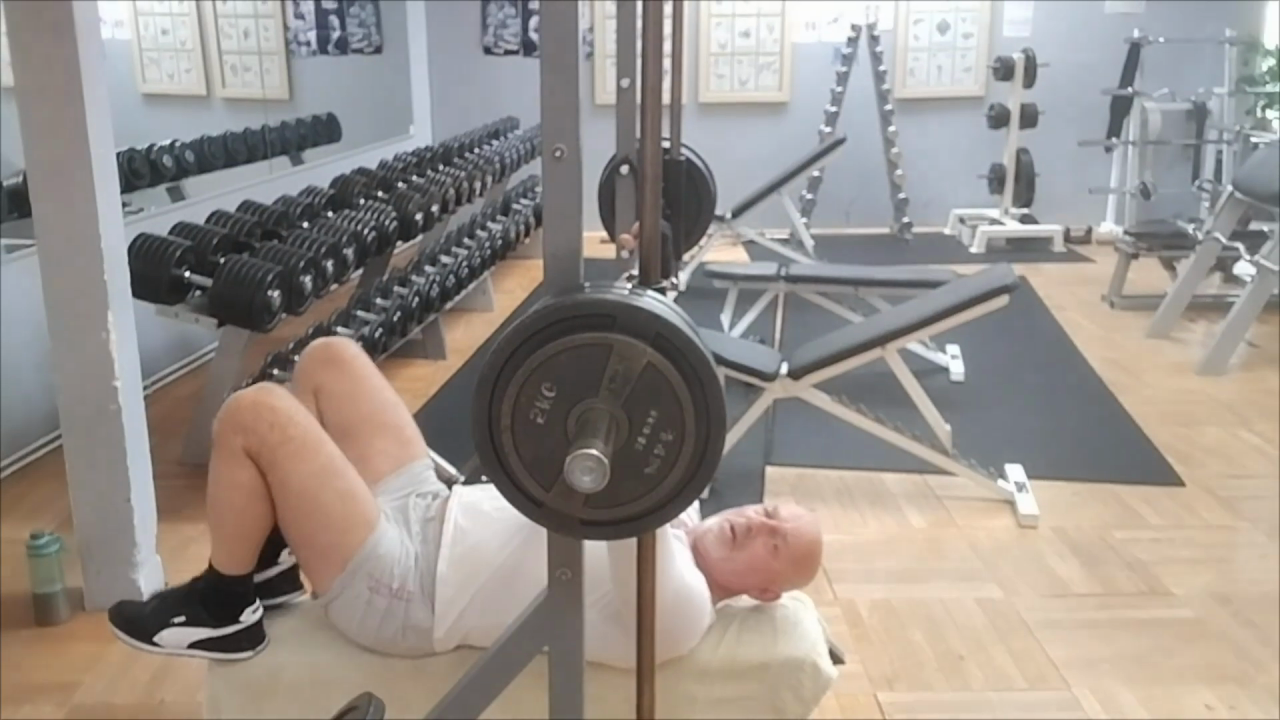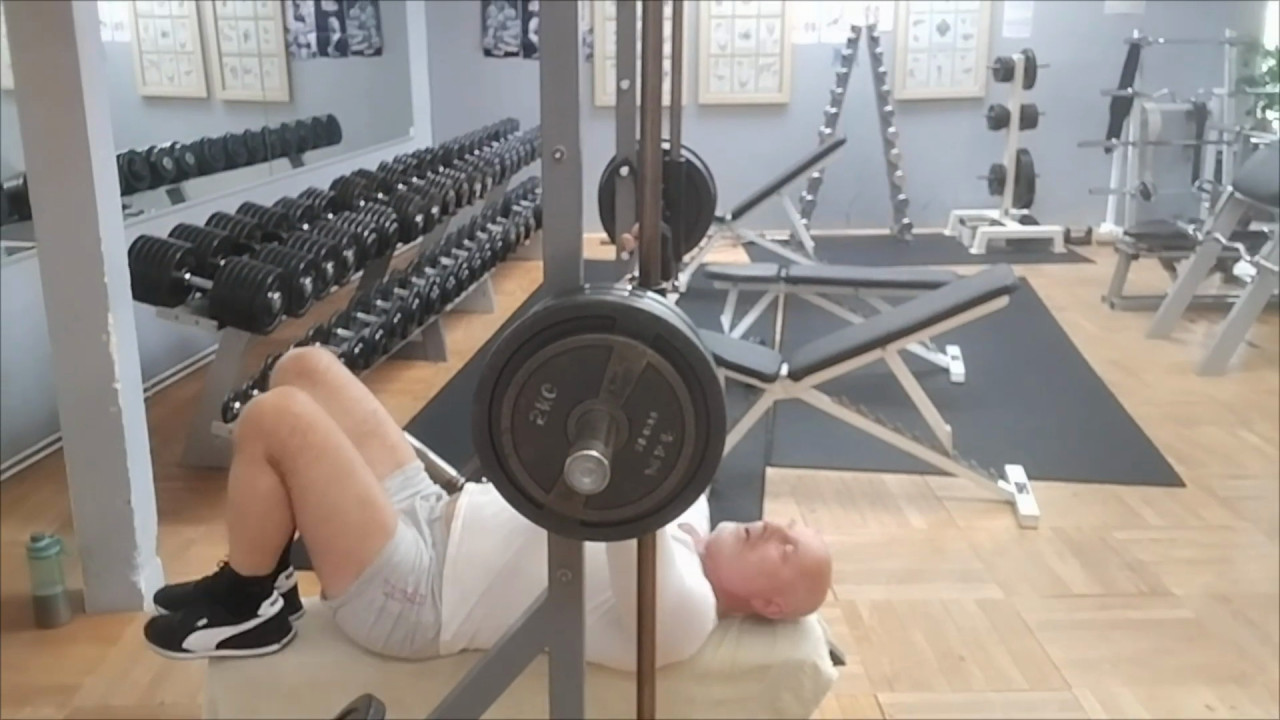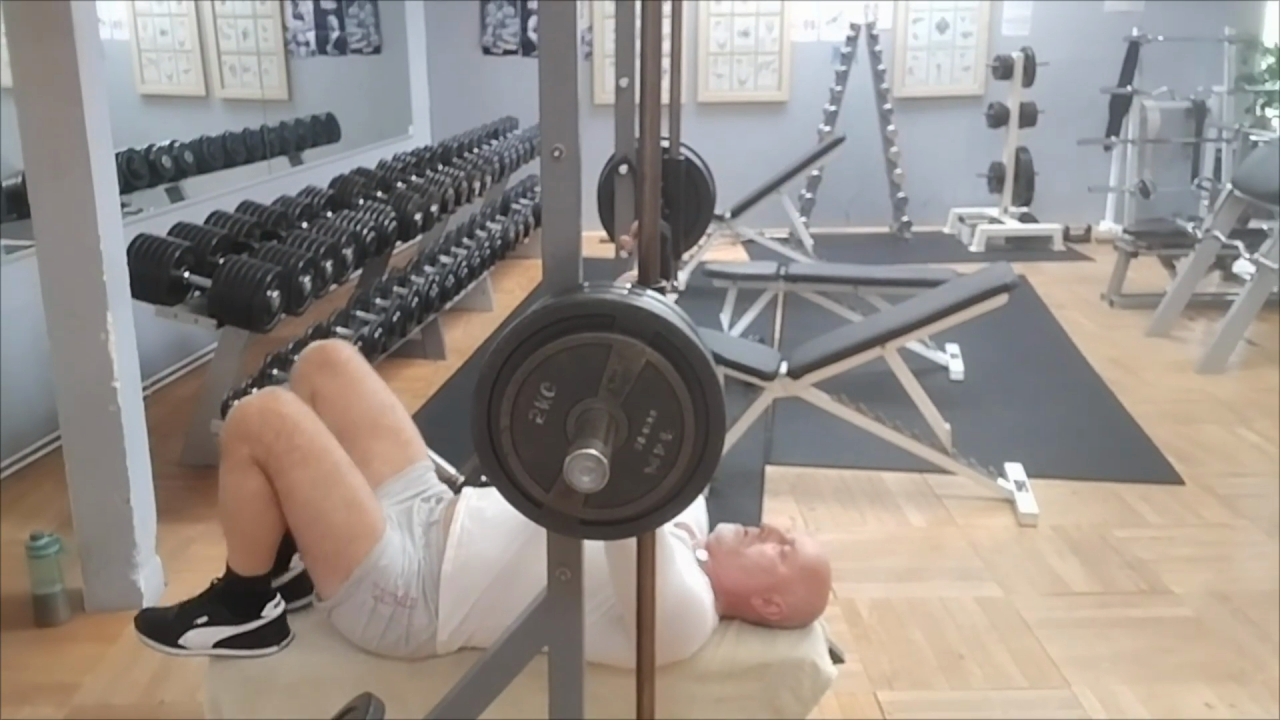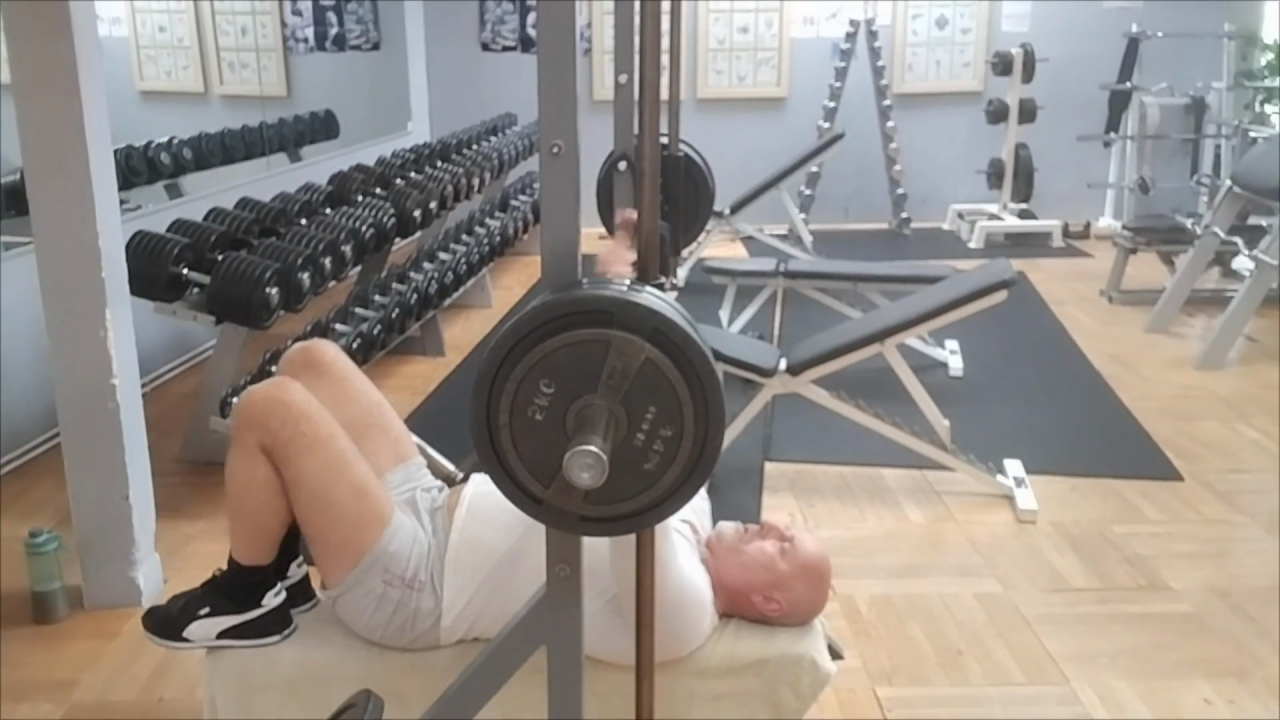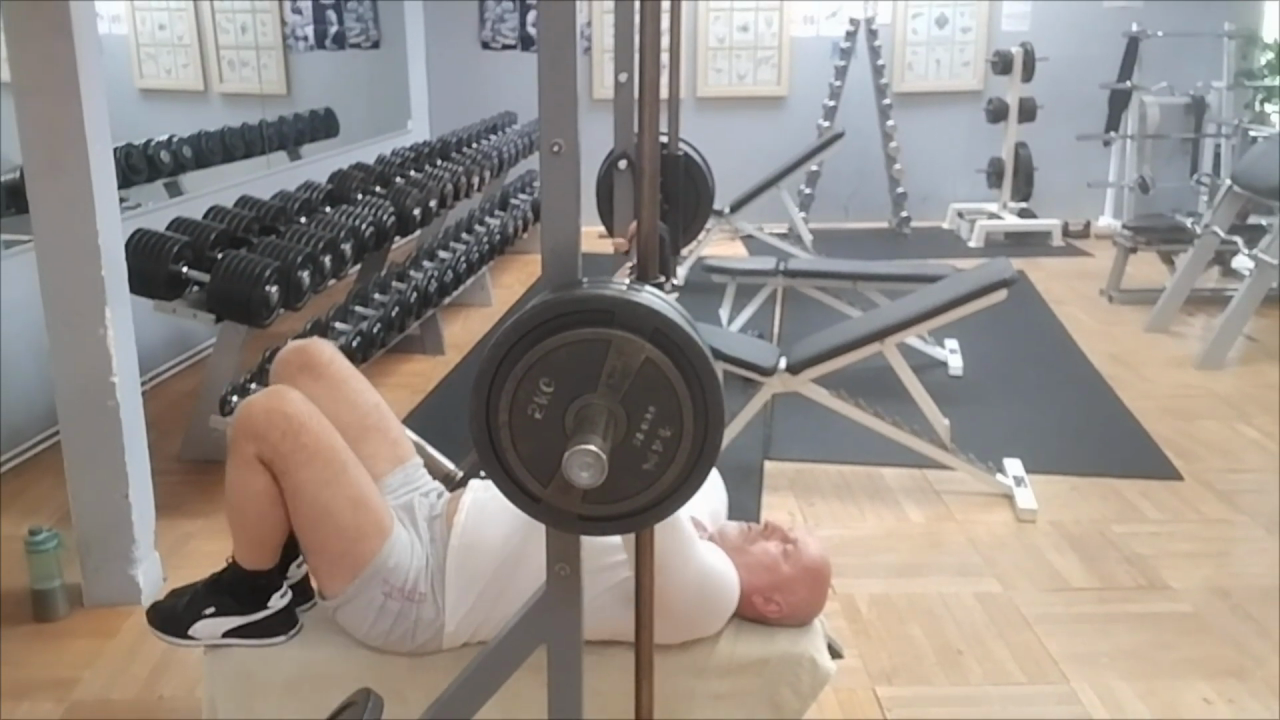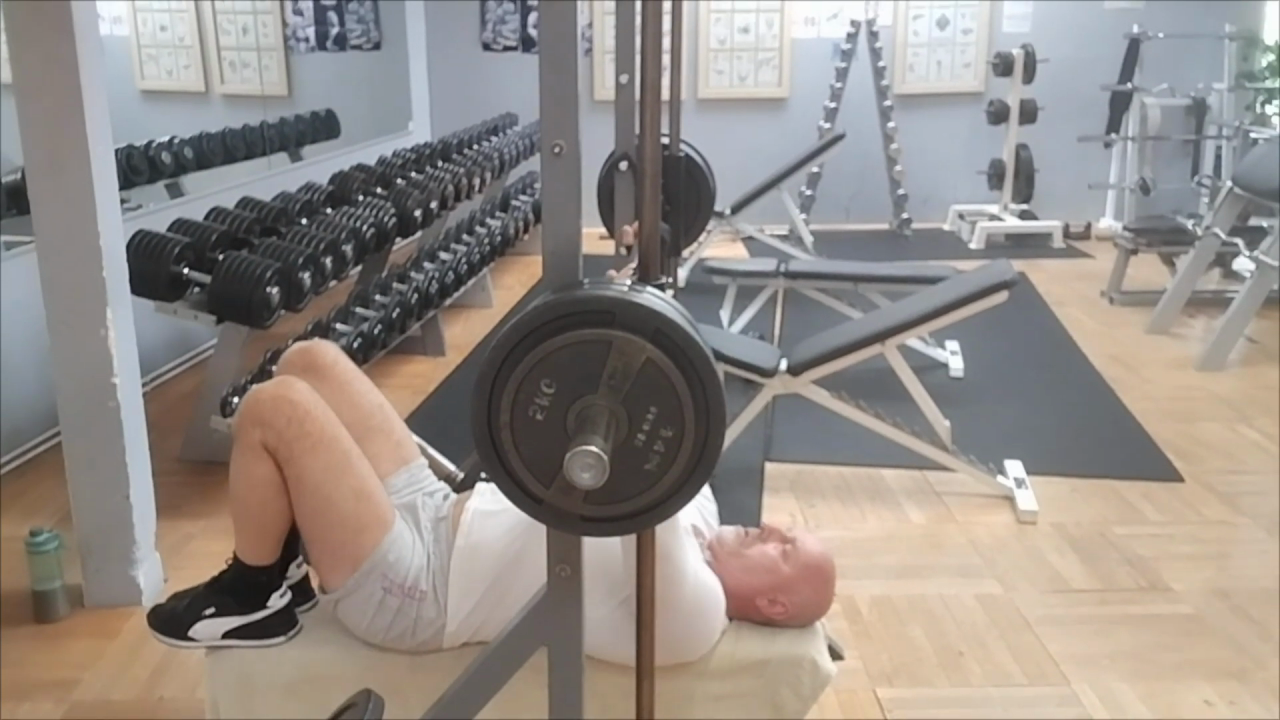
dt=0.7s
person 1, frame 1
left shoulder: (678, 607)
right shoulder: (685, 514)
left hip: (398, 594)
right hip: (426, 517)
left knee: (251, 413)
right knee: (329, 357)
left ankle: (224, 612)
right ankle: (264, 566)
person 1, frame 2
left shoulder: (680, 611)
right shoulder: (690, 524)
left hip: (404, 596)
right hip: (428, 518)
left knee: (272, 418)
right knee: (304, 369)
left ankle: (243, 609)
right ankle: (261, 579)
person 1, frame 3
left shoulder: (680, 612)
right shoulder: (689, 518)
left hip: (400, 597)
right hip: (432, 520)
left knee: (258, 419)
right knee: (325, 360)
left ankle: (244, 609)
right ankle: (281, 564)
person 1, frame 4
left shoulder: (681, 612)
right shoulder: (692, 512)
right wrist: (628, 289)
left hip: (406, 589)
right hip: (435, 512)
left knee: (268, 409)
right knee: (310, 362)
left ankle: (247, 598)
right ankle: (276, 568)
person 1, frame 5
left shoulder: (707, 590)
right shoulder: (707, 499)
left hip: (408, 592)
right hip: (430, 515)
left knee: (266, 417)
right knee: (303, 360)
left ankle: (250, 598)
right ankle: (278, 561)
person 1, frame 6
left shoulder: (693, 611)
right shoulder: (699, 521)
left hip: (408, 590)
right hip: (435, 519)
left knee: (272, 407)
right knee: (308, 361)
left ankle: (250, 600)
right ankle: (278, 564)
